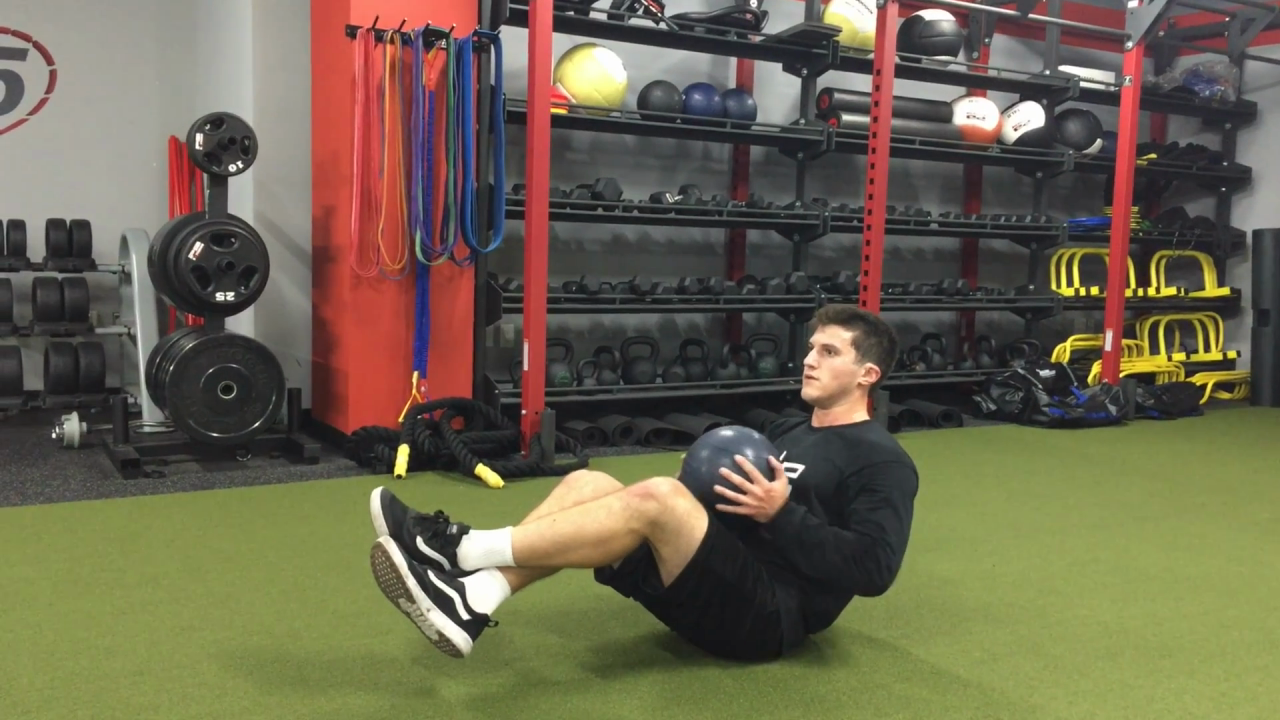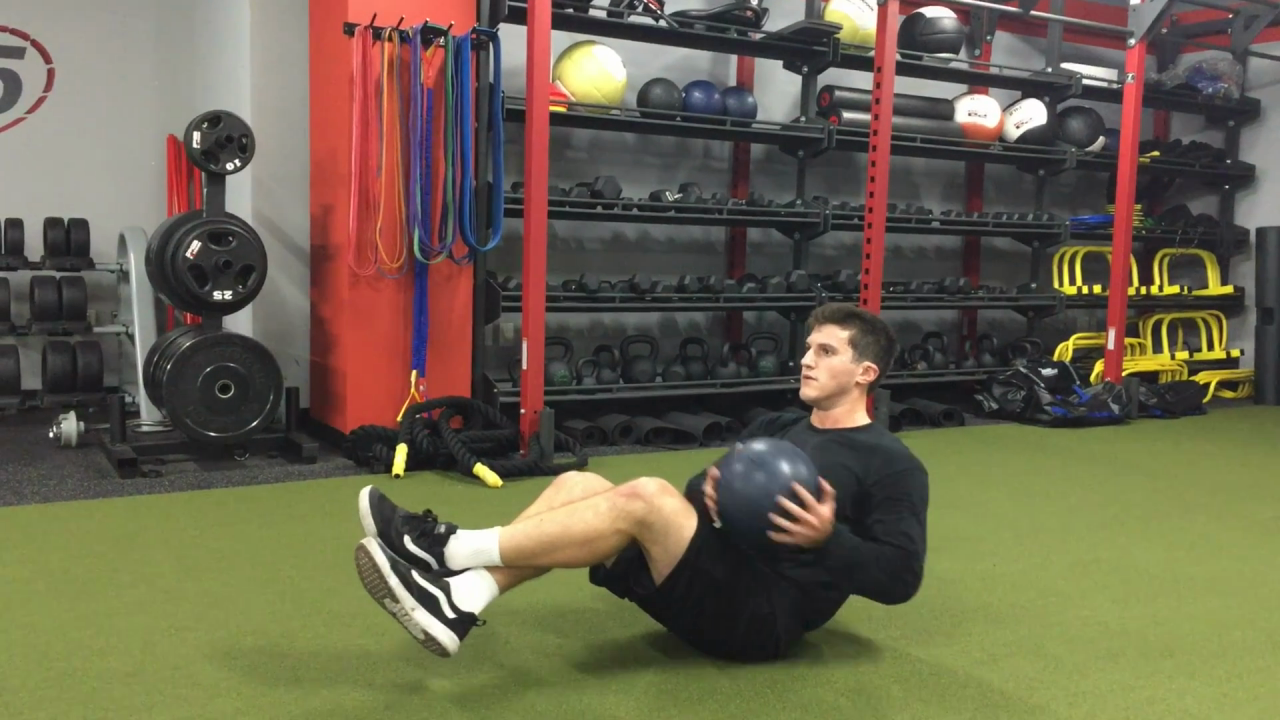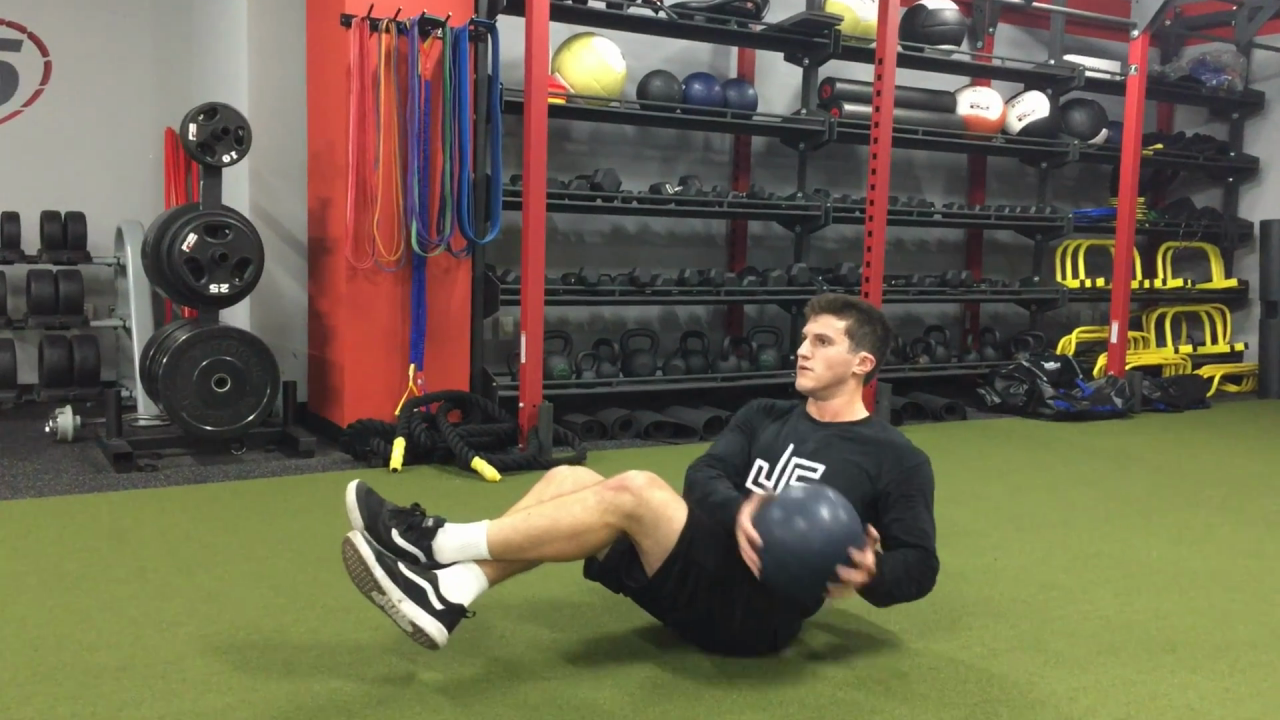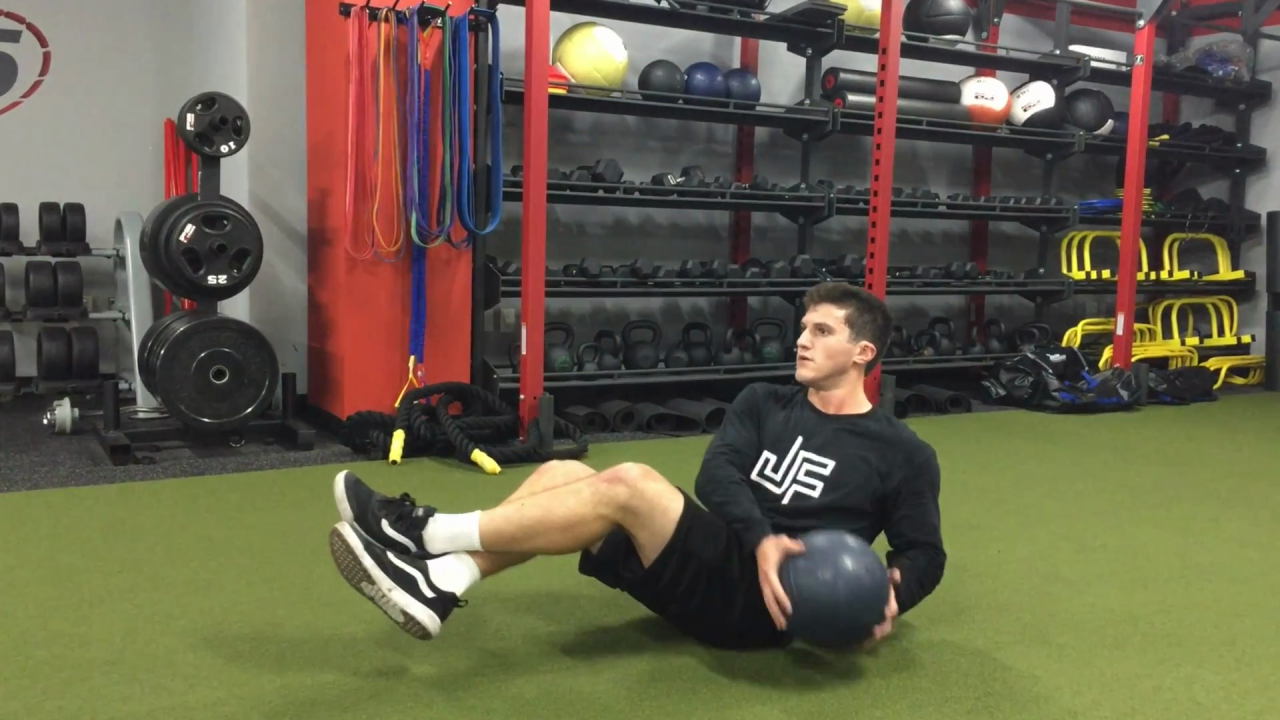
dt=0.2s
person 1, frame 1
left shoulder: (881, 461)
right shoulder: (787, 432)
left elbow: (872, 569)
left wrist: (783, 515)
right wrist: (712, 494)
left hip: (768, 614)
right hip: (716, 586)
left knee: (658, 495)
right knee: (585, 484)
left ankle: (467, 549)
right ankle: (471, 600)
person 1, frame 2
left shoulder: (890, 465)
right shoulder: (777, 429)
left elbow: (900, 577)
right elbow: (702, 495)
left wrist: (828, 539)
right wrist: (711, 495)
left hip: (764, 615)
right hip: (718, 577)
left knee: (647, 495)
right knee: (578, 485)
left ankle: (455, 549)
right ankle: (457, 601)
person 1, frame 3
left shoulder: (895, 461)
right shoulder: (767, 417)
left elbow: (919, 567)
right elbow: (704, 474)
left wrist: (871, 574)
right wrist: (738, 510)
left hip: (758, 607)
right hip: (709, 569)
left knee: (636, 489)
right knee: (571, 479)
left ankle: (444, 542)
right ankle: (447, 594)
person 1, frame 4
left shoulder: (902, 455)
right shoulder: (764, 403)
left elbow: (925, 555)
right elbow: (717, 473)
left wrist: (890, 597)
right wrist: (762, 539)
left hip: (752, 598)
right hip: (705, 564)
left knee: (630, 482)
right knee: (563, 472)
left ankle: (434, 533)
right ankle: (438, 585)
